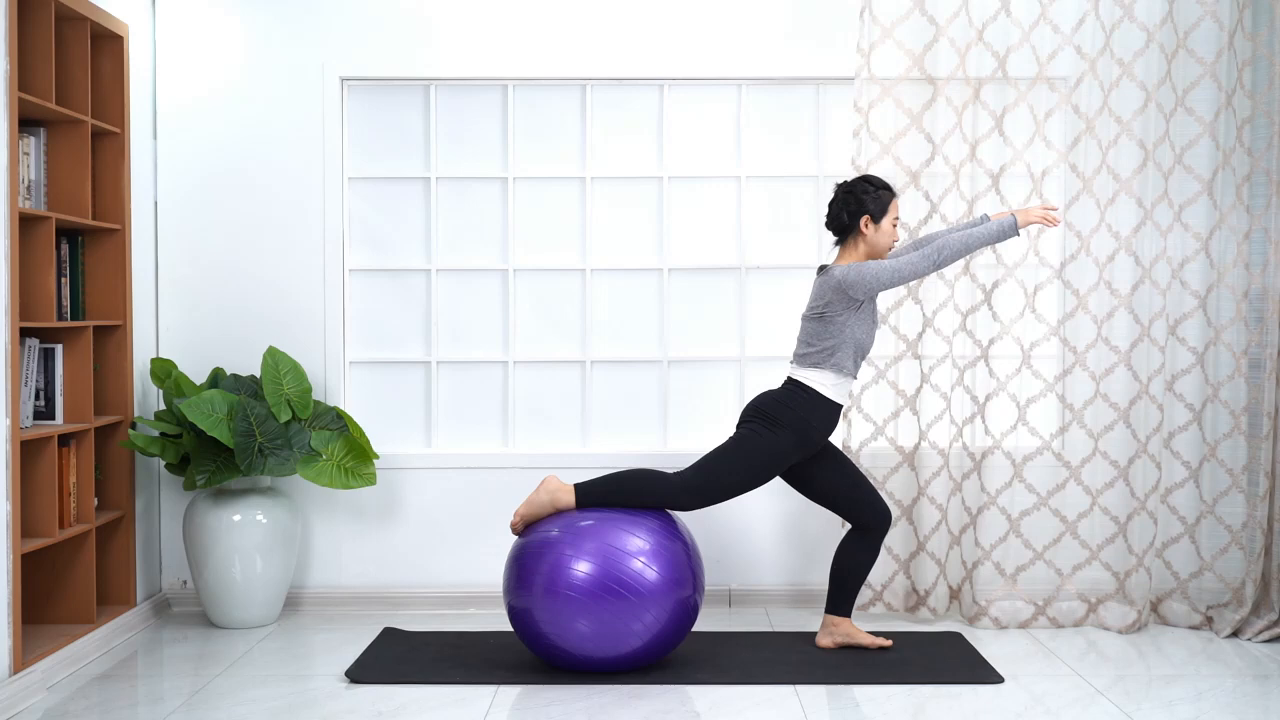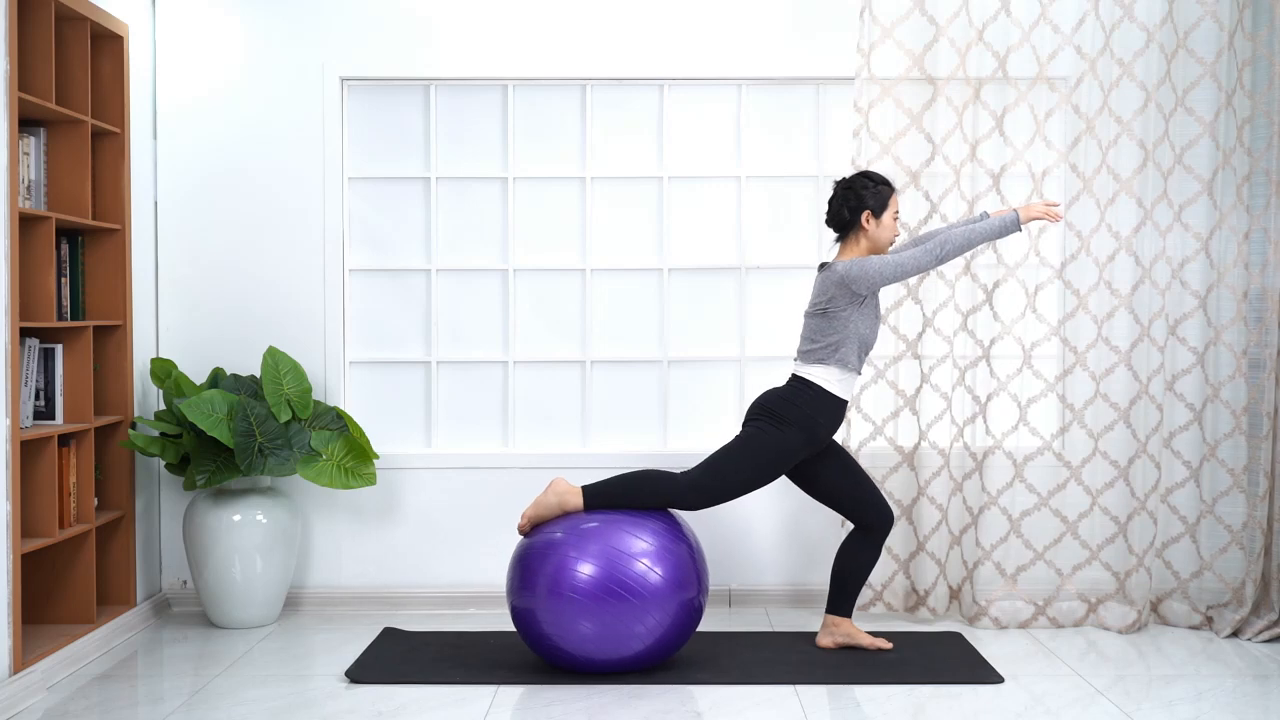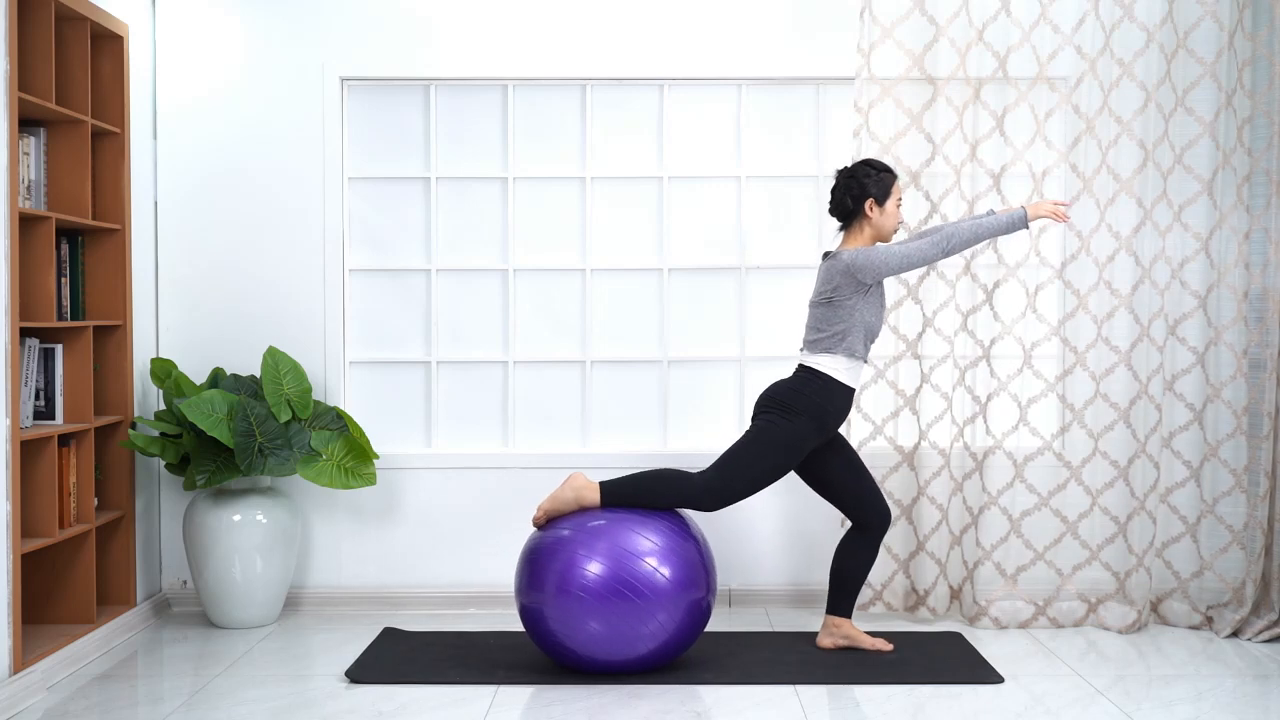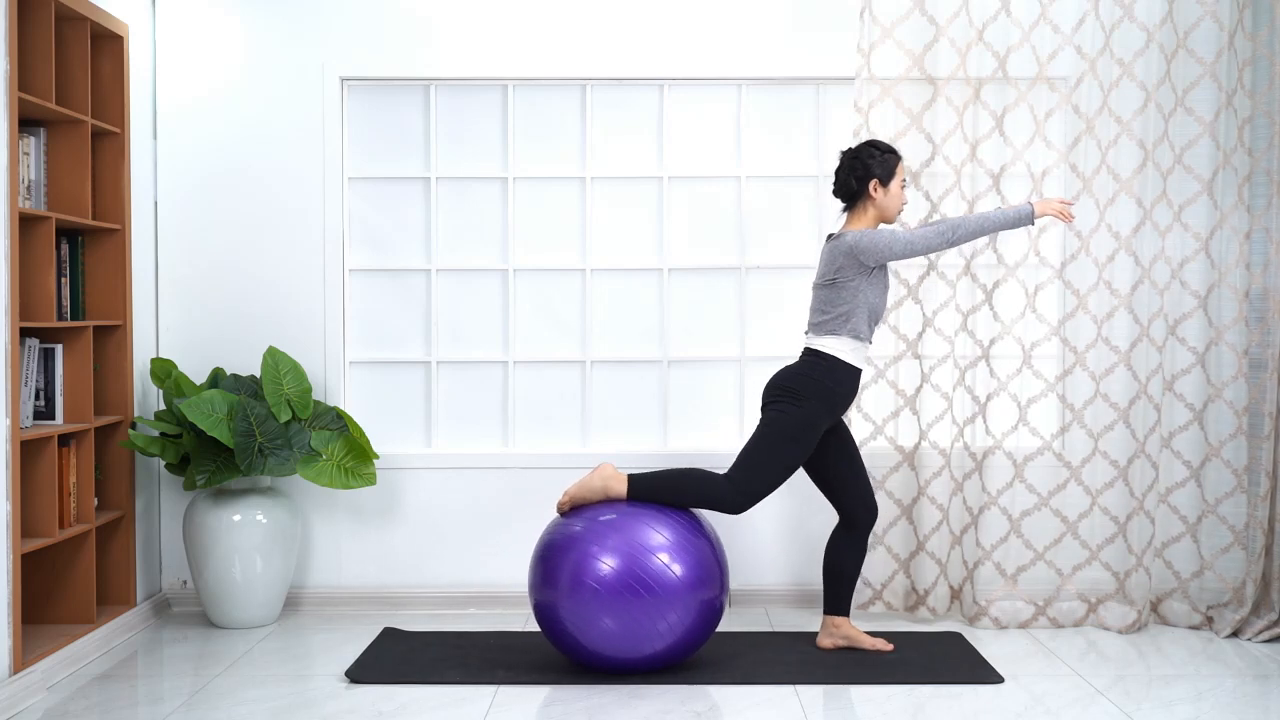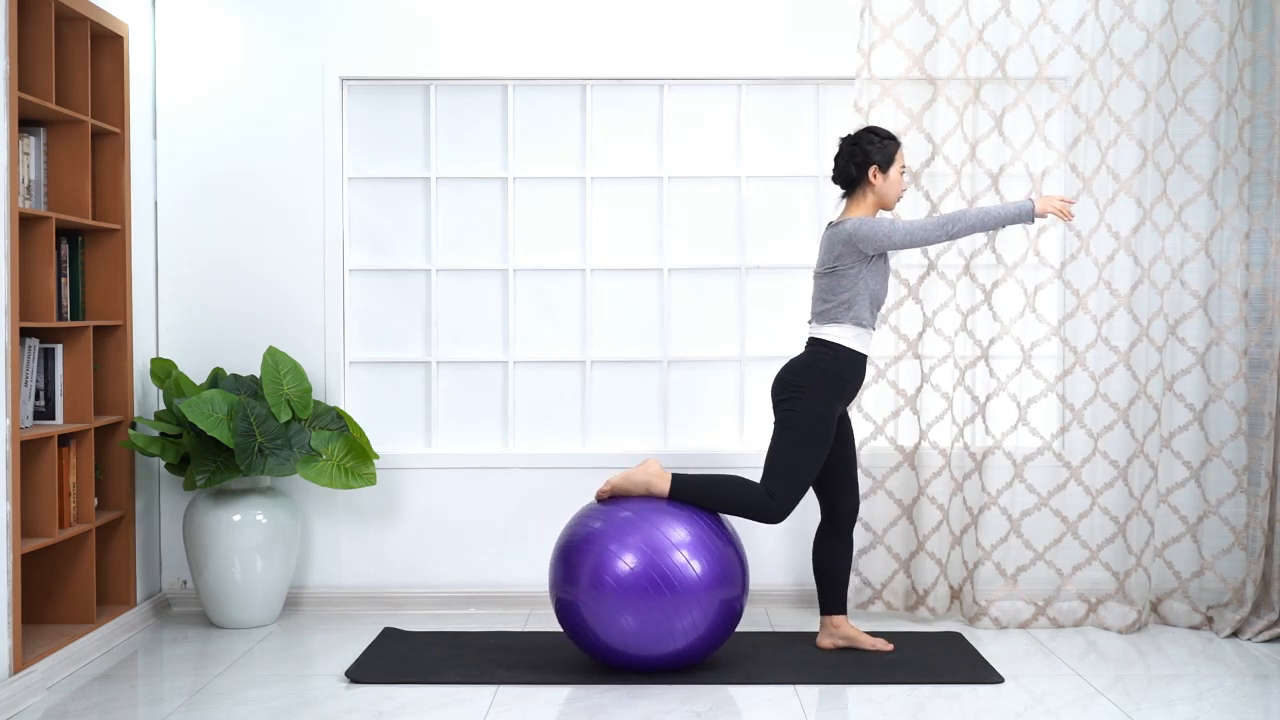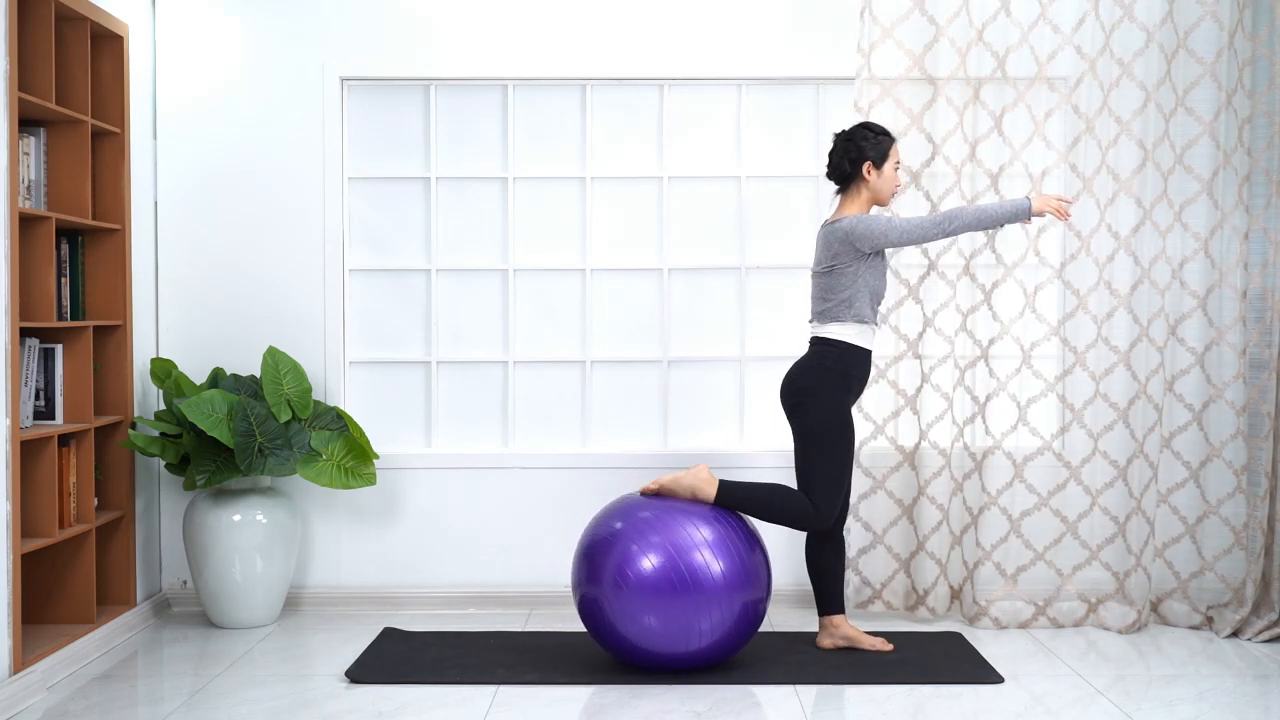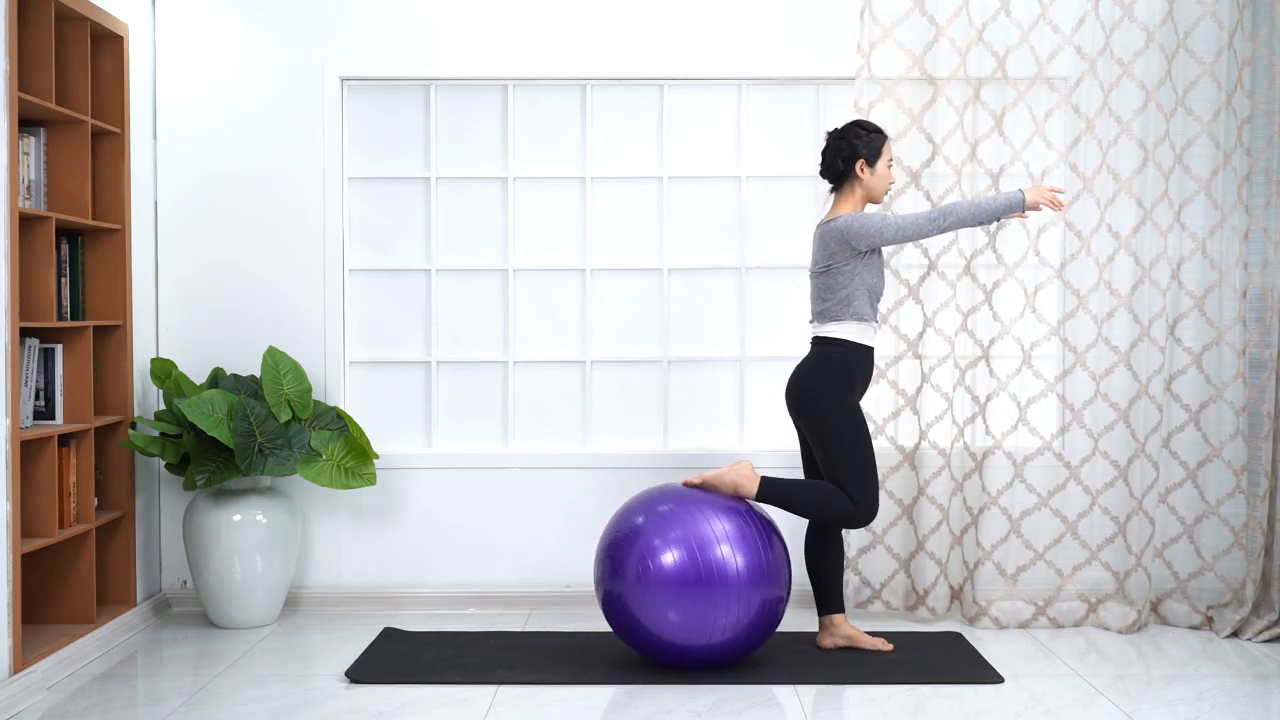
dt=0.4s
person 1, frame 1
left shoulder: (855, 274)
right shoulder: (847, 280)
left elbow: (927, 248)
right elbow: (935, 258)
left wrist: (995, 218)
right wrist: (1014, 224)
left hip: (800, 432)
right hip: (783, 423)
left knee: (873, 518)
right knee: (683, 491)
left ankle: (836, 625)
right ankle: (564, 494)
person 1, frame 2
left shoulder: (854, 271)
right shoulder: (849, 276)
left elbow: (926, 245)
right elbow: (935, 253)
left wrist: (994, 215)
right wrist: (1015, 220)
left hip: (805, 428)
right hip: (790, 420)
left knee: (875, 518)
right knee: (691, 489)
left ankle: (837, 626)
right ankle: (571, 497)
person 1, frame 3
left shoulder: (856, 261)
right shoulder: (854, 263)
left elbow: (932, 240)
right elbow: (940, 246)
left wrist: (1007, 214)
right wrist: (1022, 216)
left hip: (811, 417)
right hip: (798, 410)
left knee: (873, 516)
right knee: (709, 490)
left ankle: (836, 626)
right ankle: (588, 493)
person 1, frame 4
left shoulder: (859, 243)
right shoulder: (857, 245)
left elbow: (936, 234)
right elbow: (944, 236)
left wrist: (1020, 212)
right wrist: (1028, 211)
left hip: (817, 400)
right hip: (806, 395)
left knee: (859, 512)
right knee: (736, 492)
left ankle: (836, 625)
right ankle: (616, 484)
person 1, frame 5
left shoulder: (856, 230)
right shoulder: (857, 232)
left elbow: (935, 229)
right elbow: (941, 229)
left wrist: (1015, 212)
right wrist: (1027, 208)
left hip: (823, 388)
right hip: (815, 384)
left knee: (841, 511)
right knee: (774, 501)
left ankle: (835, 626)
right ankle: (658, 482)
person 1, frame 6
left shoulder: (850, 228)
right shoulder: (854, 229)
left elbow: (932, 229)
right elbow: (939, 226)
left wrist: (1009, 213)
right wrist: (1025, 207)
left hip: (824, 382)
right hip: (823, 382)
left knee: (829, 514)
right knee: (817, 510)
left ankle: (834, 626)
right ankle: (707, 487)
person 1, frame 7
left shoulder: (845, 226)
right shoulder: (849, 228)
left elbow: (927, 225)
right elbow: (935, 221)
left wrist: (1001, 208)
right wrist: (1016, 199)
left hip: (823, 382)
right hip: (829, 383)
left knee: (833, 512)
right knee: (857, 507)
left ankle: (834, 626)
right ankle: (749, 483)
